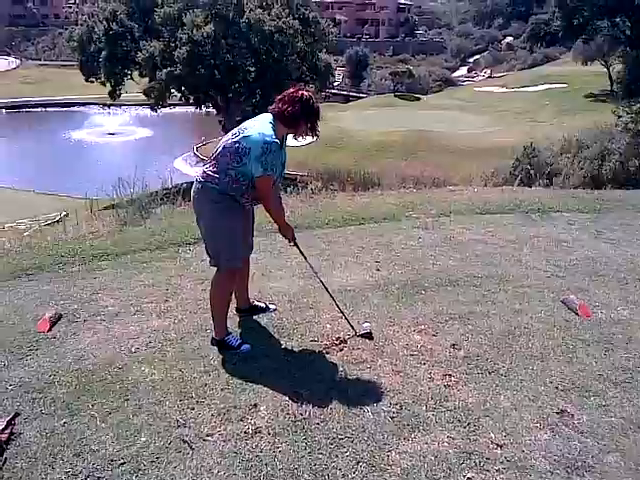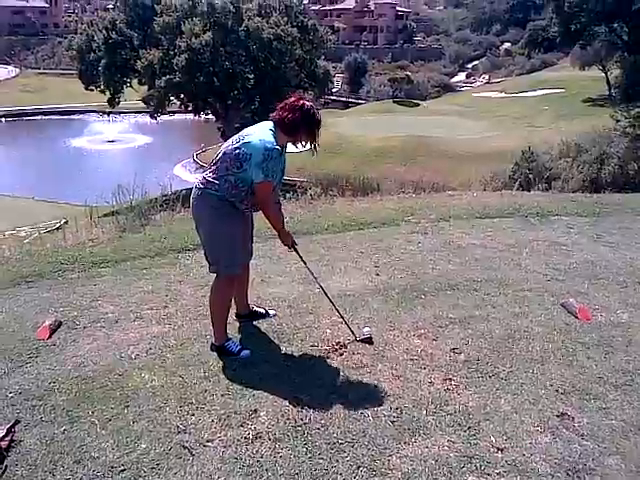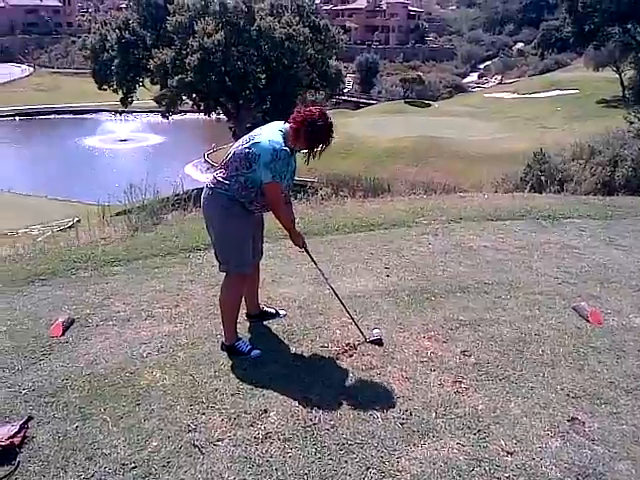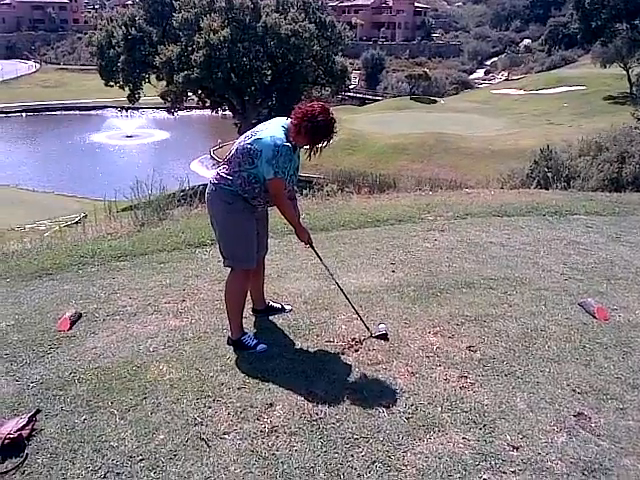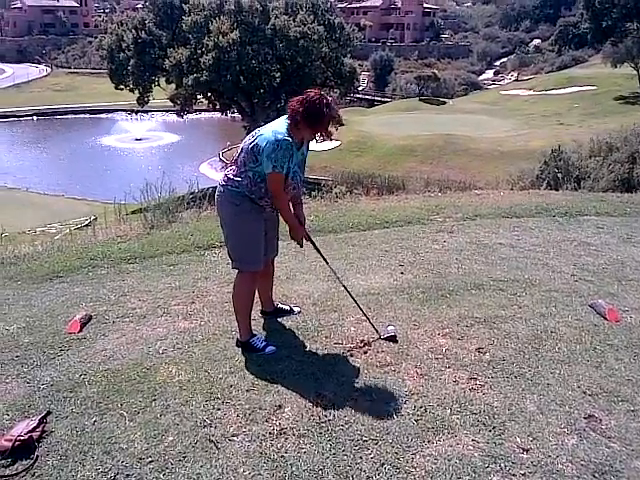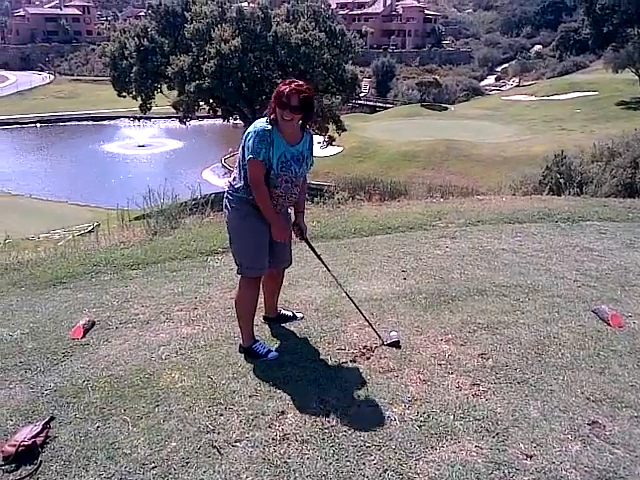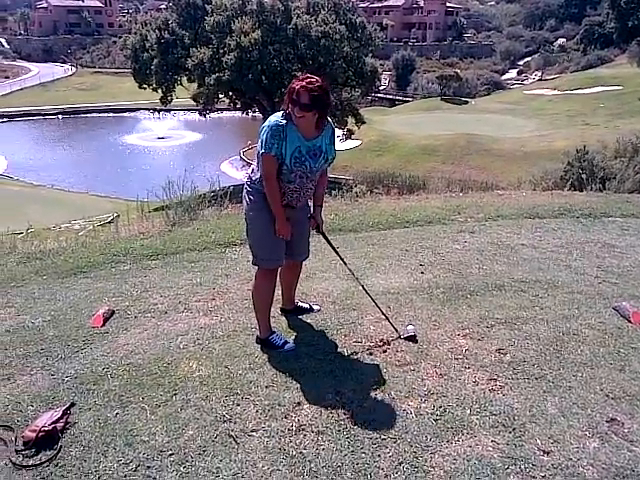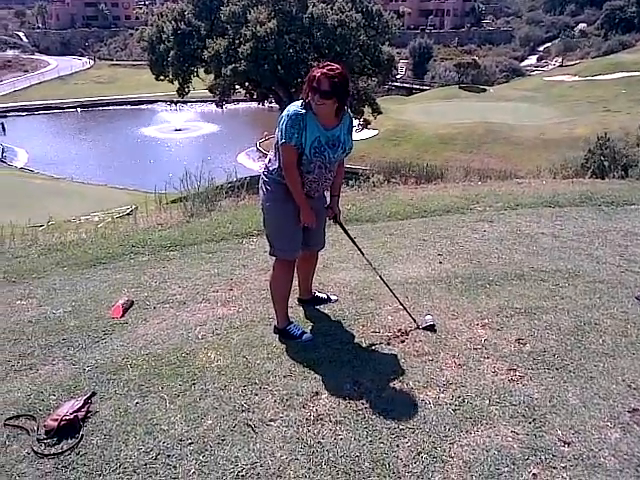
dt=0.4s
person 1, frame 1
left shoulder: (271, 125)
right shoulder: (265, 141)
left elbow: (271, 181)
right elbow: (265, 193)
left wrist: (280, 210)
right wrist: (283, 225)
left hip: (236, 196)
right hip: (216, 199)
left knee: (242, 254)
right knee: (228, 266)
left ankle: (244, 304)
right ankle: (220, 335)
person 1, frame 2
left shoulder: (271, 132)
right shoulder: (265, 148)
left elbow: (270, 187)
right elbow: (264, 200)
left wrist: (279, 214)
right wrist: (282, 232)
left hip: (235, 203)
right hip: (215, 205)
left knee: (242, 260)
right knee: (228, 272)
left ankle: (243, 310)
right ankle: (220, 340)
person 1, frame 3
left shoulder: (283, 132)
right shoulder: (274, 150)
left elbow: (281, 187)
right elbow: (275, 200)
left wrist: (290, 214)
right wrist: (293, 232)
left hip: (246, 202)
right hip: (225, 204)
left knee: (252, 260)
right knee: (238, 271)
left ankle: (254, 309)
right ankle: (230, 340)
person 1, frame 4
left shoulder: (287, 129)
right shoulder: (277, 146)
left elbow: (286, 181)
right elbow: (278, 196)
left wrist: (295, 207)
right wrist: (298, 228)
left hip: (251, 198)
right hip: (229, 200)
left knee: (257, 256)
right knee: (242, 266)
left ankle: (260, 304)
right ankle: (236, 335)
person 1, frame 5
left shoulder: (298, 135)
right shoulder: (279, 141)
left elbow: (294, 178)
right elbow: (277, 191)
left wrist: (299, 211)
right wrist: (294, 226)
left hip: (262, 202)
right hip: (239, 202)
left knee: (267, 258)
right knee: (250, 268)
left ankle: (268, 307)
right ankle: (245, 336)
person 1, frame 6
left shoulder: (306, 136)
right shoulder: (261, 132)
left elbow: (301, 179)
right elbow: (256, 183)
left wrist: (299, 216)
right wrist: (275, 223)
left hip: (276, 208)
right hip: (246, 208)
left knee: (278, 266)
right knee: (252, 274)
left ankle: (272, 313)
right ankle: (248, 341)
person 1, frame 7
left shoulder: (327, 130)
right shoulder: (275, 127)
left elbow: (322, 172)
right elbow: (268, 177)
left wrist: (317, 209)
right wrist: (280, 218)
left hip: (298, 203)
right hip: (264, 201)
left knee: (295, 258)
right knee: (269, 266)
left ankle: (289, 304)
right ankle: (265, 333)
person 1, frame 8
left shoulder: (345, 119)
right shoulder: (295, 116)
left elbow: (338, 162)
right elbow: (289, 167)
left wrist: (334, 199)
right wrist: (304, 207)
left hip: (314, 192)
right hip: (282, 191)
left knee: (311, 248)
right knee: (286, 256)
left ankle: (306, 294)
right ankle: (282, 323)
